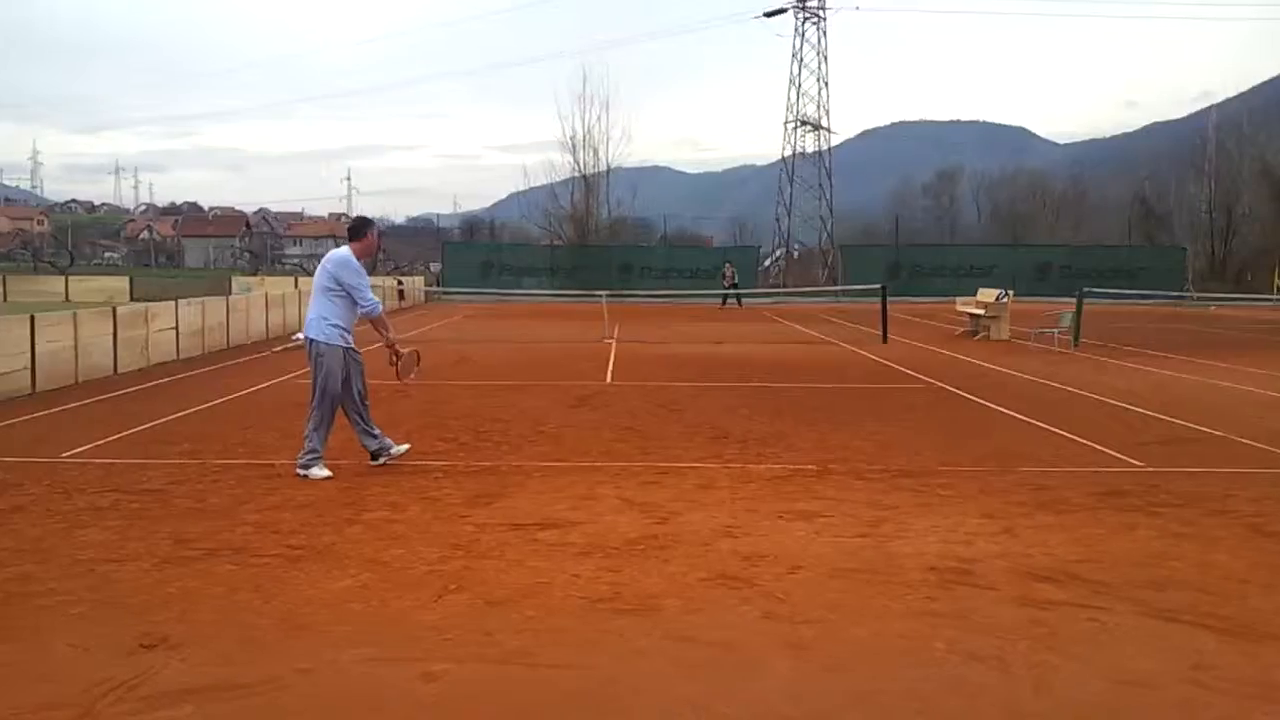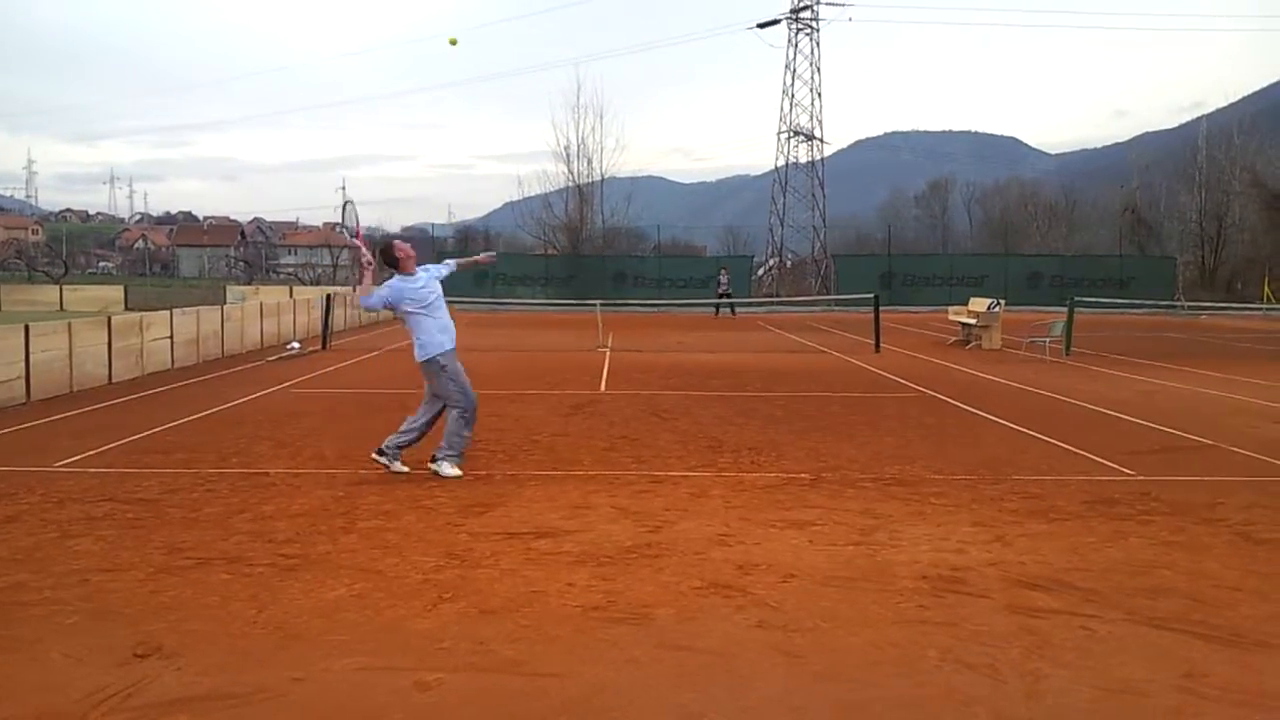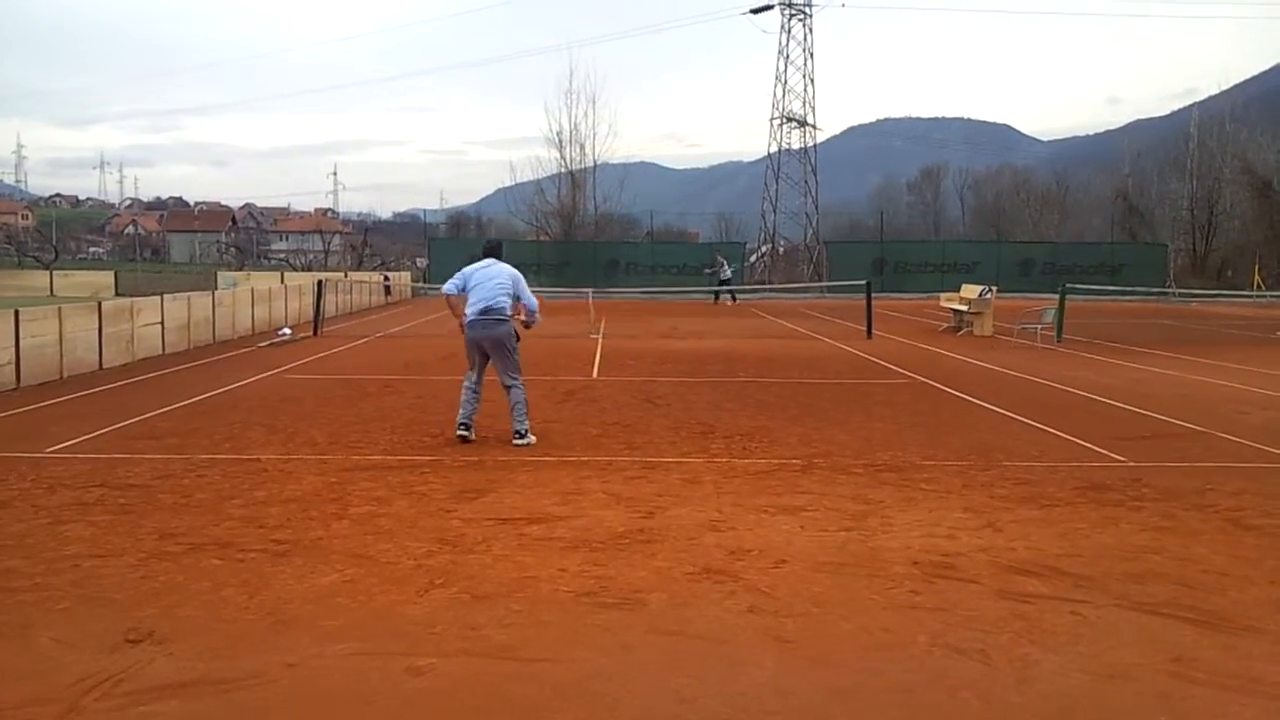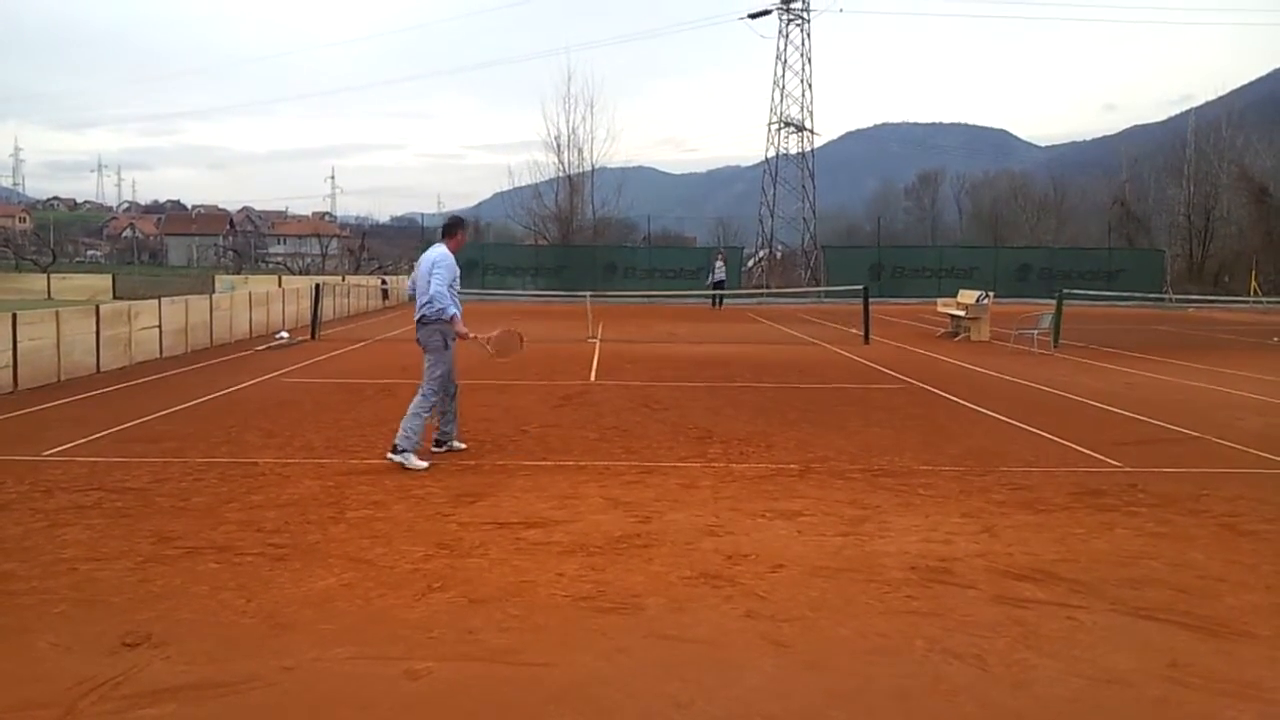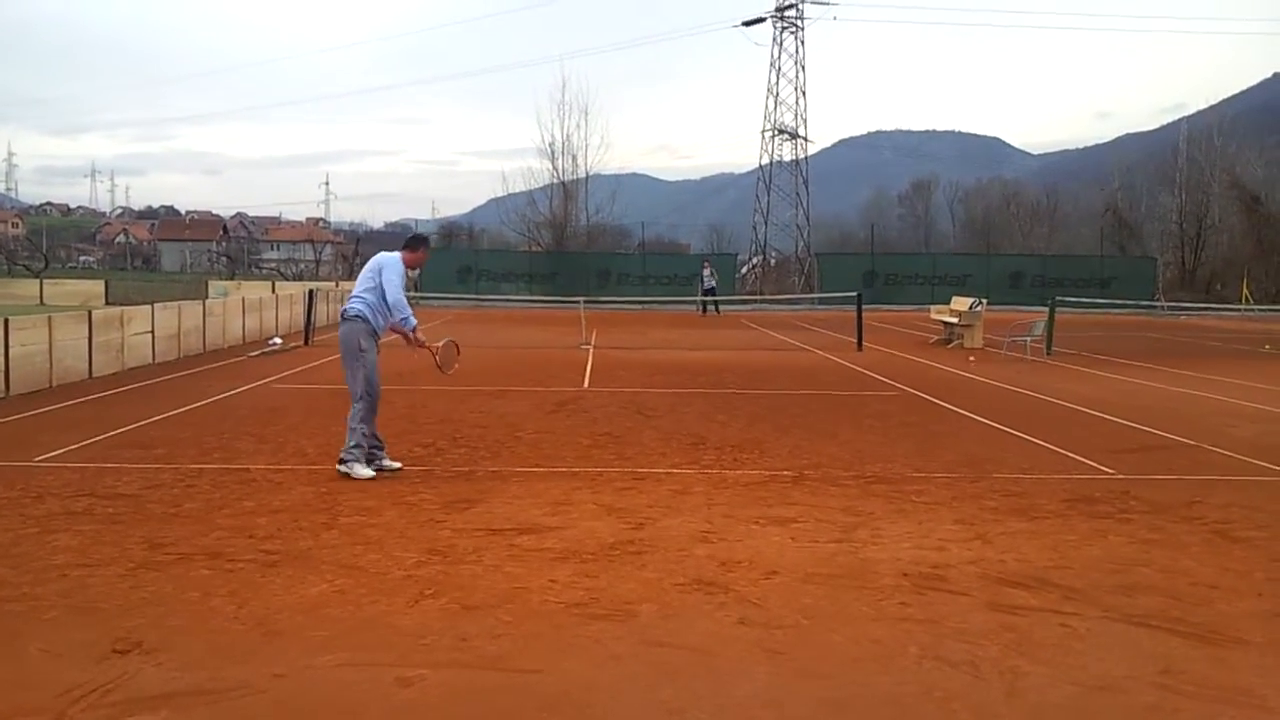
dt=1s
person 1, frame 1
left shoulder: (357, 267)
right shoulder: (342, 259)
left elbow: (368, 306)
right elbow: (369, 305)
left wrist: (389, 341)
right wrist: (388, 334)
left hip: (345, 342)
right hip: (325, 341)
left knee: (357, 398)
right knee: (326, 401)
left ankle: (379, 448)
right ankle: (309, 461)
person 1, frame 2
left shoulder: (426, 272)
right shoulder: (394, 287)
left elbow: (448, 266)
right elbow: (366, 303)
left wrist: (474, 259)
right wrist: (368, 272)
left hip: (442, 351)
right hip: (435, 354)
left knee: (432, 408)
right knee: (465, 404)
left ankle: (390, 449)
right ankle: (445, 458)
person 1, frame 3
left shoulder: (468, 270)
right shoulder: (512, 272)
left elbow: (449, 290)
right elbow: (531, 304)
left wrist: (460, 318)
right wrist: (530, 321)
left hip: (473, 327)
right hip: (500, 326)
left knee: (473, 378)
right knee: (513, 381)
left ankle: (464, 424)
right ankle: (521, 432)
person 1, frame 4
left shoulder: (429, 255)
right shoulder: (445, 257)
left elbow: (412, 290)
right elbow: (439, 292)
right wrist: (456, 322)
left hip: (426, 325)
right hip: (439, 328)
left knee: (447, 386)
right knee: (432, 390)
left ankle: (445, 438)
right ankle: (403, 448)
person 1, frame 5
left shoulder: (393, 264)
right shoulder: (391, 261)
left elbow: (387, 309)
right elbow: (395, 302)
left wrist: (406, 334)
right wrist: (414, 331)
left hip: (366, 331)
right hip: (357, 329)
left knee: (370, 396)
right knee: (365, 395)
left ankle: (372, 455)
right ankle: (351, 458)
